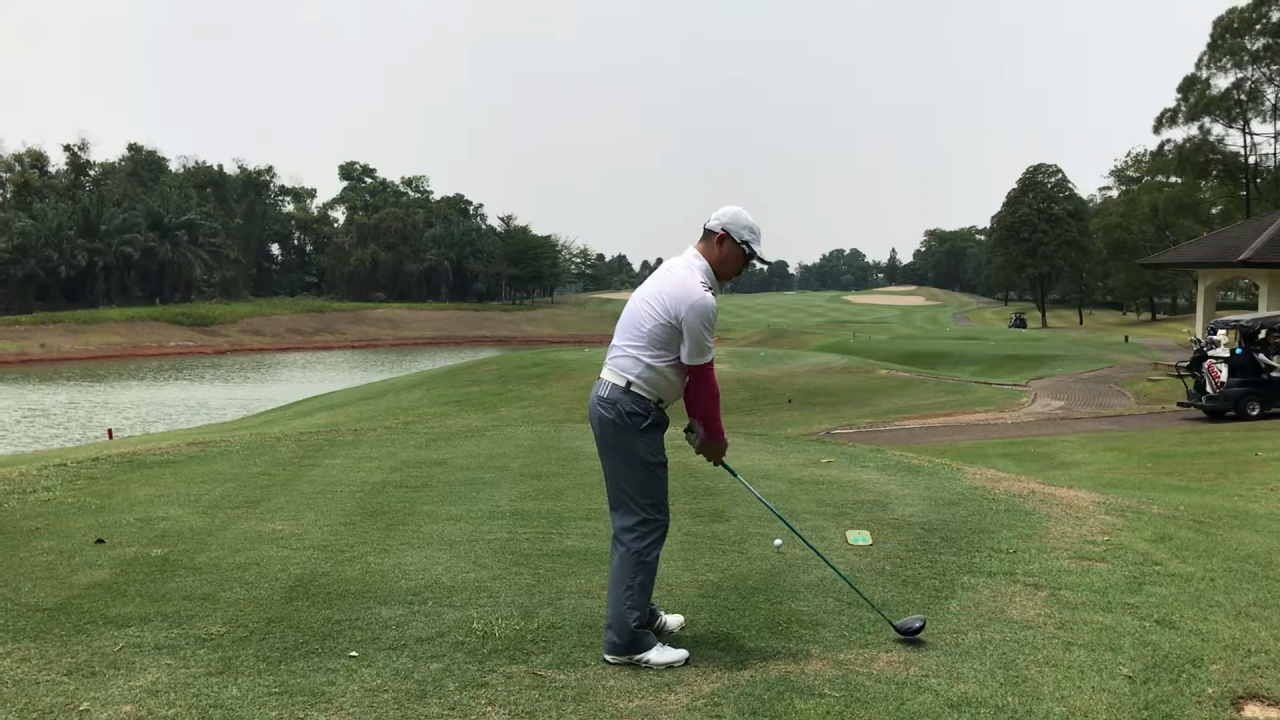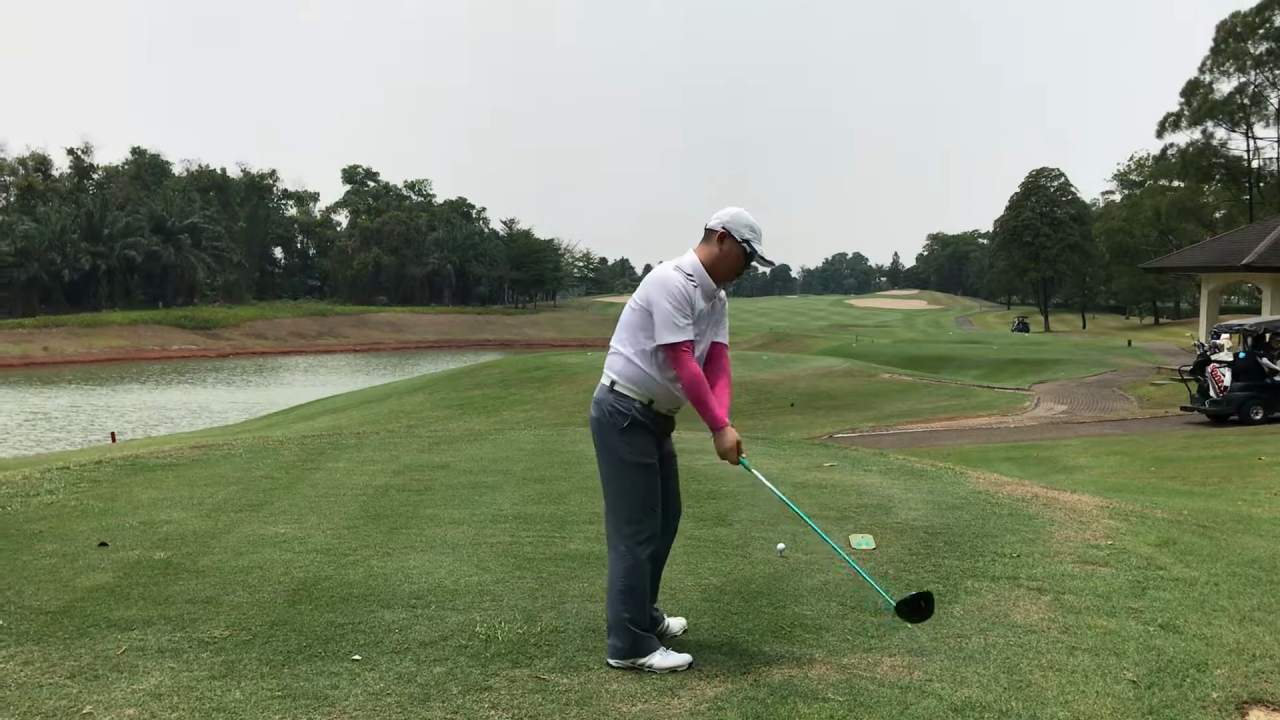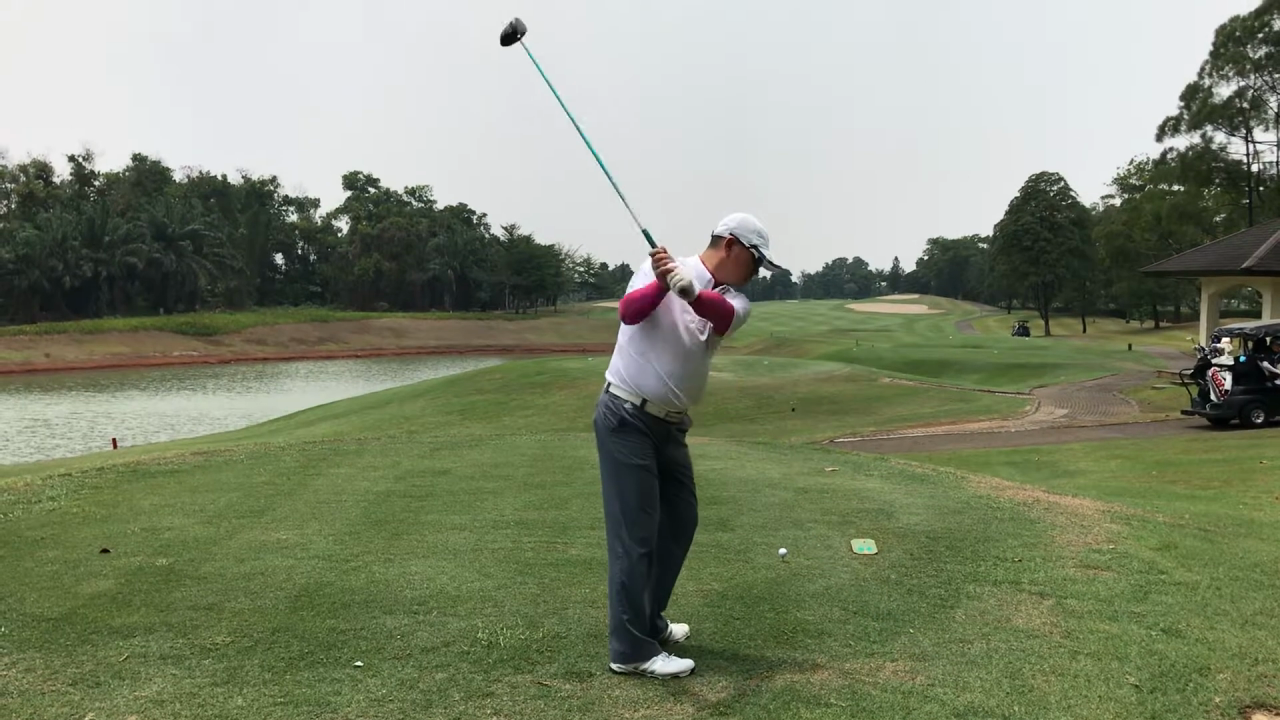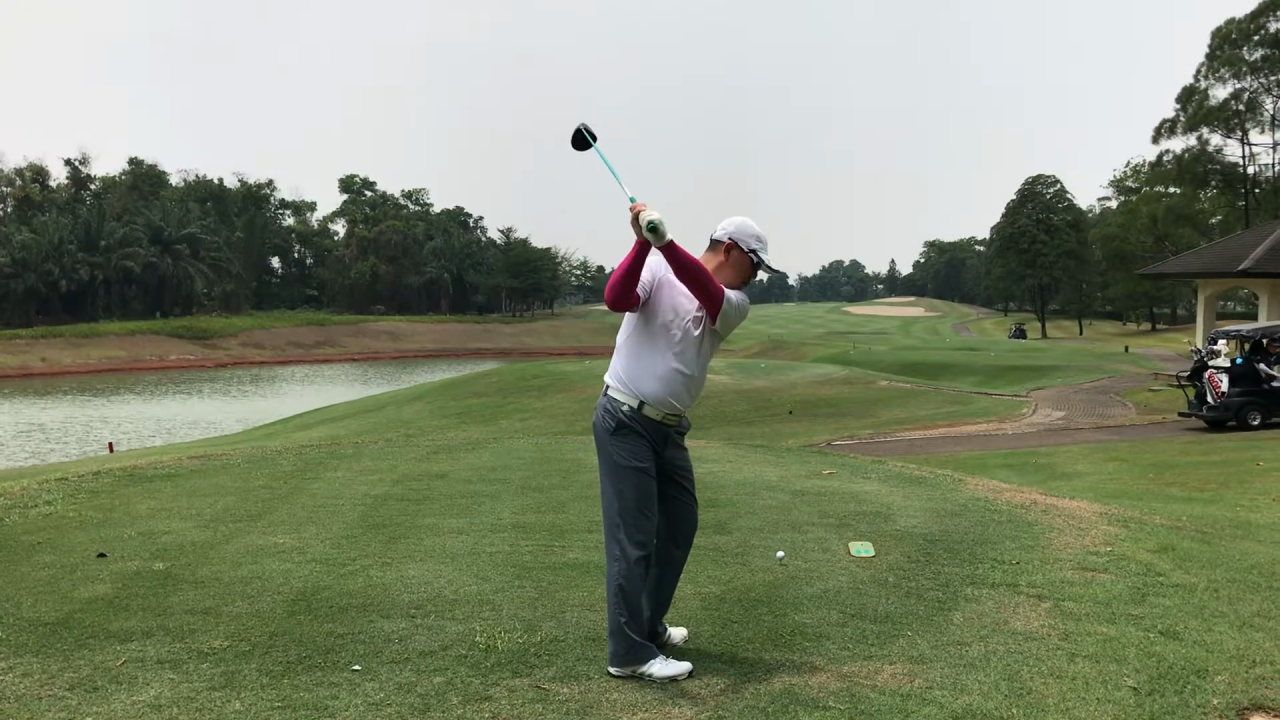
dt=0.3s
person 1, frame 1
left shoulder: (678, 269)
right shoulder: (697, 297)
right elbow: (702, 378)
left wrist: (697, 421)
right wrist: (715, 435)
left hip: (620, 404)
right hip: (629, 412)
left knee: (641, 516)
right knee: (642, 522)
left ankle: (637, 612)
right ankle: (626, 640)
person 1, frame 2
left shoulder: (715, 297)
right shoulder: (673, 281)
left elbow: (718, 362)
right elbow: (683, 363)
left wrist: (722, 419)
right wrist: (719, 429)
left hip: (648, 416)
right hip: (624, 413)
left knee: (662, 518)
right knee: (636, 526)
left ankle: (641, 616)
right ankle: (629, 643)
person 1, frame 3
left shoulder: (737, 303)
right shoulder: (657, 271)
left elbow: (717, 311)
right elbow: (630, 312)
left wrist: (688, 286)
right wrist: (663, 280)
left hip: (670, 425)
right hip: (625, 418)
left knee: (679, 524)
right knee: (634, 533)
left ankle: (647, 622)
right ankle: (631, 648)
person 1, frame 4
left shoulder: (734, 303)
right shoulder: (656, 270)
left elbow: (705, 289)
right elbow: (615, 299)
left wrist: (666, 243)
right wrist: (643, 244)
left hip: (668, 427)
right hip: (624, 421)
left knee: (679, 527)
right knee: (633, 536)
left ankle: (646, 626)
right ankle: (629, 652)
